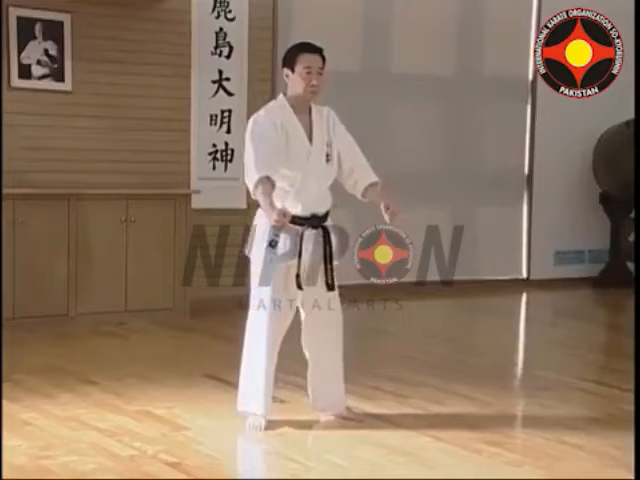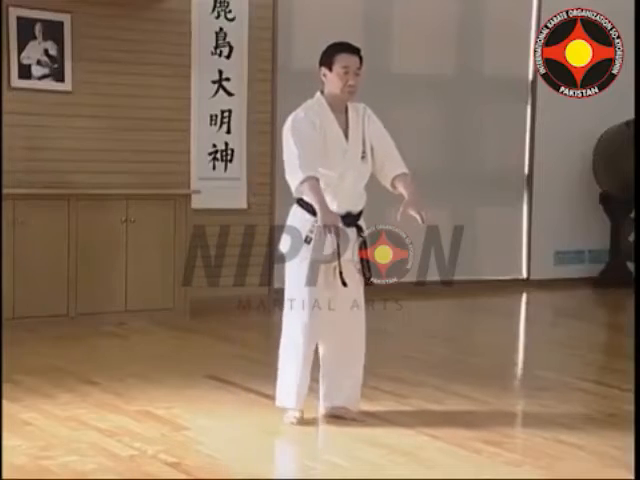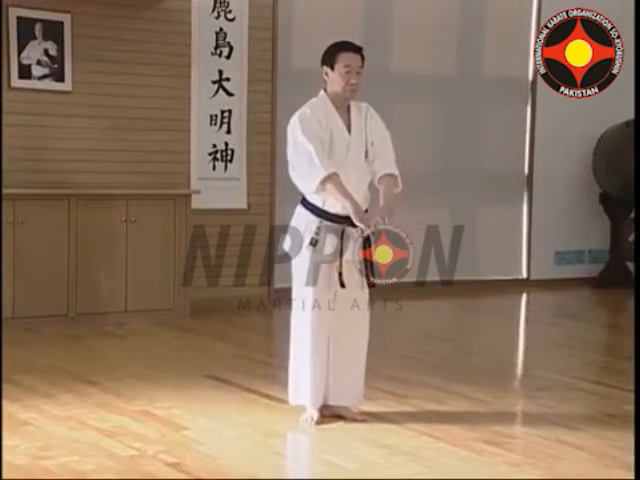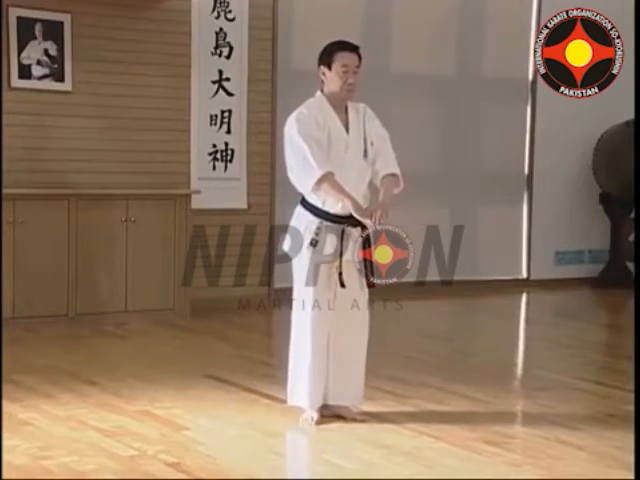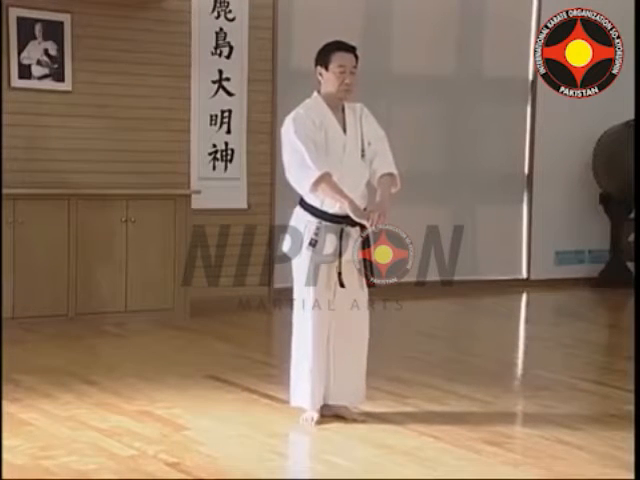
dt=0.7s
person 1, frame 1
left shoulder: (328, 120)
right shoulder: (266, 121)
left elbow: (355, 169)
right elbow: (260, 170)
left wrist: (382, 201)
right wrist: (269, 207)
left hip: (316, 232)
right hip: (279, 231)
left knee: (325, 318)
right knee: (268, 319)
left ankle: (330, 400)
right ankle: (256, 406)
person 1, frame 2
left shoulder: (365, 118)
right shoulder: (303, 120)
left elbow: (390, 162)
right elbow: (301, 169)
left wrist: (409, 195)
right wrist: (321, 208)
left hip: (350, 227)
right hip: (311, 225)
left knee: (348, 317)
right knee: (306, 314)
left ankle: (336, 400)
right ankle: (292, 400)
person 1, frame 3
left shoulder: (368, 117)
right shoulder: (306, 119)
left elbow: (385, 165)
right elbow: (318, 170)
left wrist: (385, 203)
right wrist: (353, 206)
left hip: (354, 229)
right hip: (317, 226)
left knee: (353, 315)
right knee: (313, 314)
left ankle: (340, 398)
right ankle: (312, 400)
person 1, frame 4
left shoulder: (365, 117)
right shoulder: (304, 119)
left elbow: (386, 164)
right elbow: (314, 171)
left wrist: (384, 201)
right wrist: (354, 204)
left hip: (353, 230)
right hip: (317, 227)
left knee: (352, 316)
right knee: (313, 314)
left ankle: (339, 397)
right ankle: (311, 401)
person 1, frame 5
left shoulder: (363, 117)
right shoulder: (301, 119)
left elbow: (382, 163)
right elbow: (310, 172)
left wrist: (382, 200)
right wrist: (351, 205)
left hip: (353, 231)
right hip: (316, 227)
left knee: (352, 316)
right knee: (313, 315)
left ankle: (338, 397)
right ankle: (311, 401)
